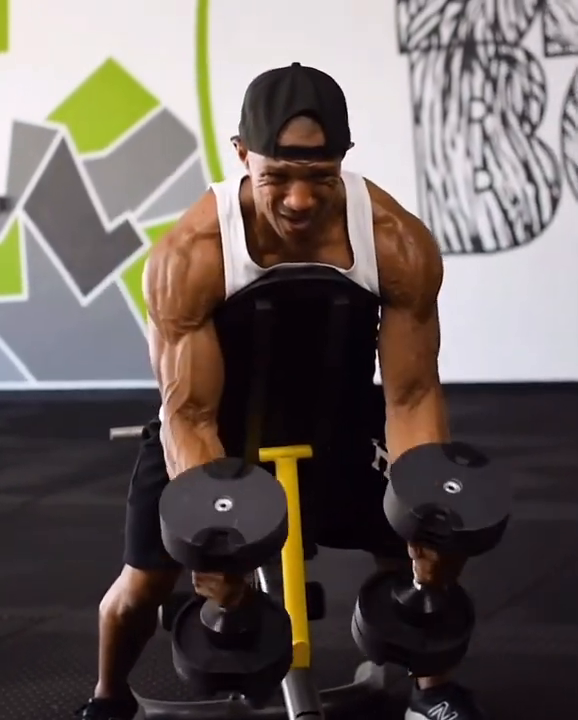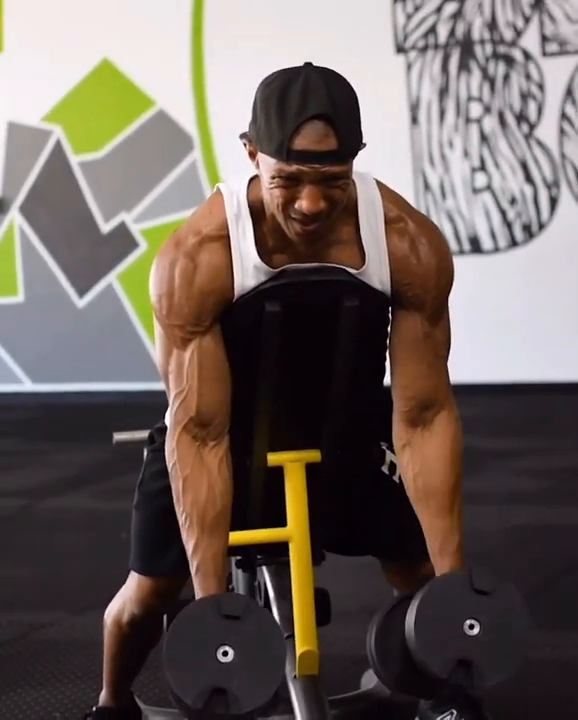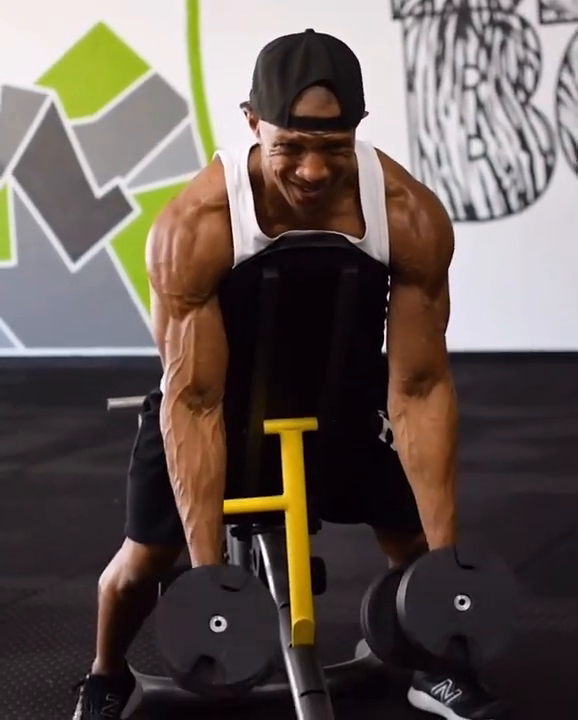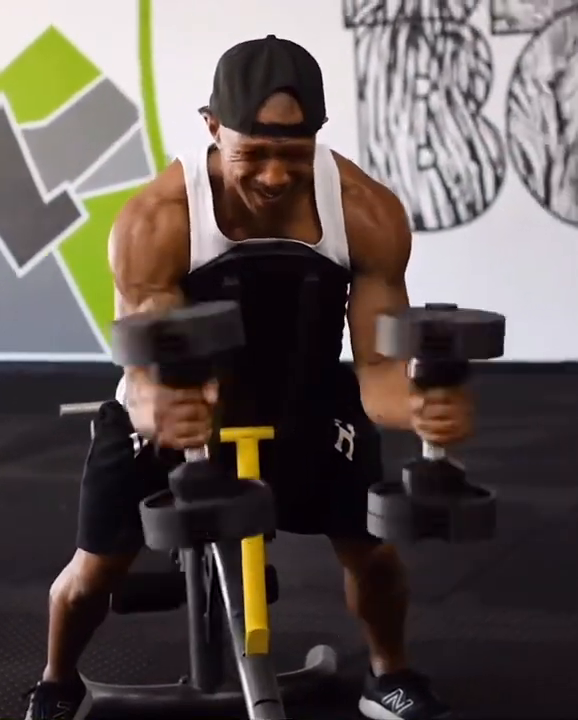
dt=0.5s
person 1, frame 1
left shoulder: (399, 244)
right shoulder: (188, 255)
left elbow: (411, 395)
right elbow: (190, 413)
right hip: (225, 415)
left knee: (418, 558)
right knee: (142, 585)
person 1, frame 2
left shoulder: (412, 244)
right shoulder: (194, 258)
left elbow: (423, 415)
right elbow: (200, 432)
left wrist: (453, 574)
right wrist: (211, 597)
right hip: (221, 419)
left knee: (417, 568)
right knee: (149, 592)
person 1, frame 3
left shoulder: (412, 217)
right shoulder: (192, 226)
left elbow: (419, 387)
right elbow: (195, 401)
left wrist: (445, 549)
right wrist: (208, 568)
right hip: (220, 389)
left knee: (413, 537)
right knee: (144, 556)
person 1, frame 4
left shoulder: (368, 211)
right shoulder: (155, 219)
left elbow: (378, 366)
right elbow: (141, 378)
left wrist: (419, 407)
right wrist: (160, 411)
right hip: (173, 399)
left knee: (371, 546)
right knee: (96, 567)
